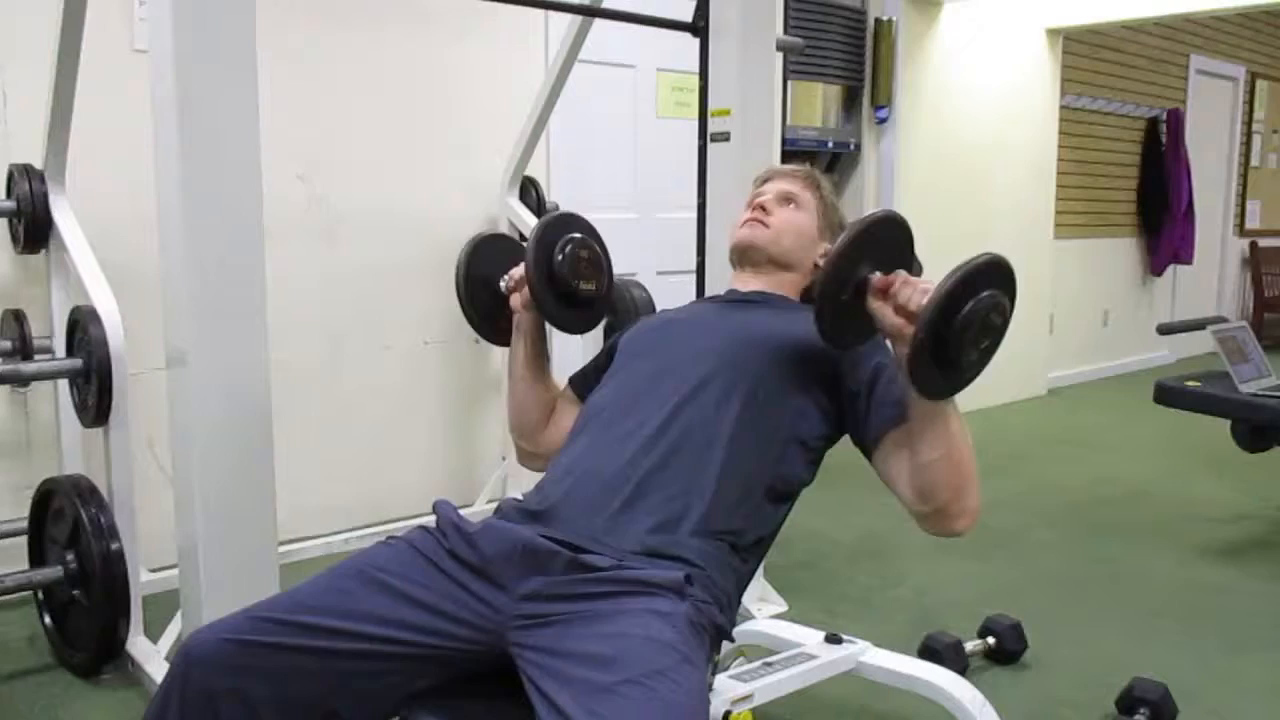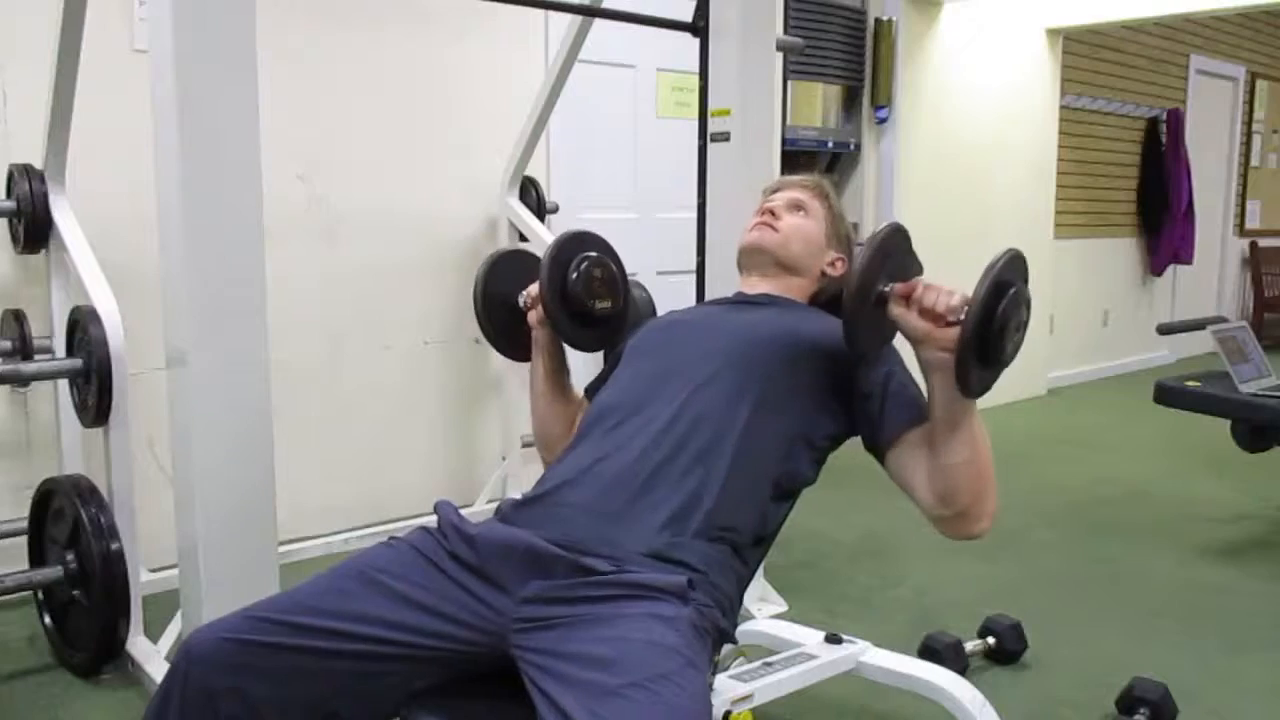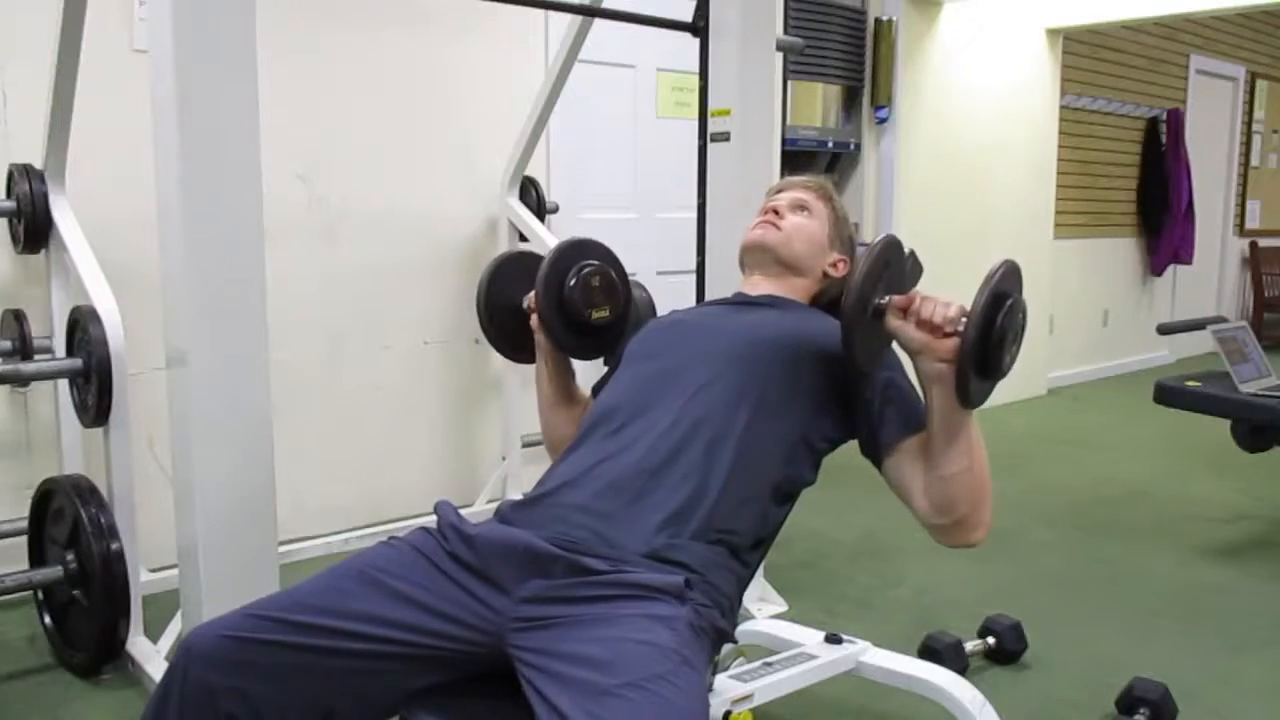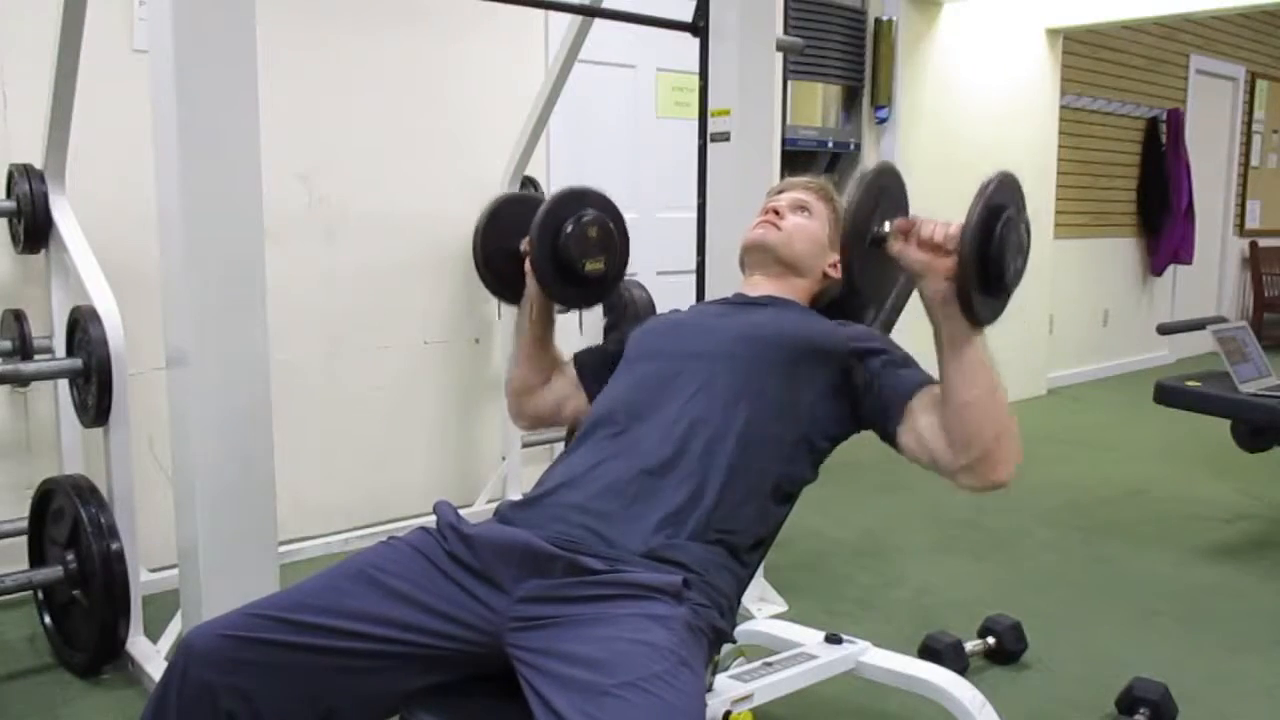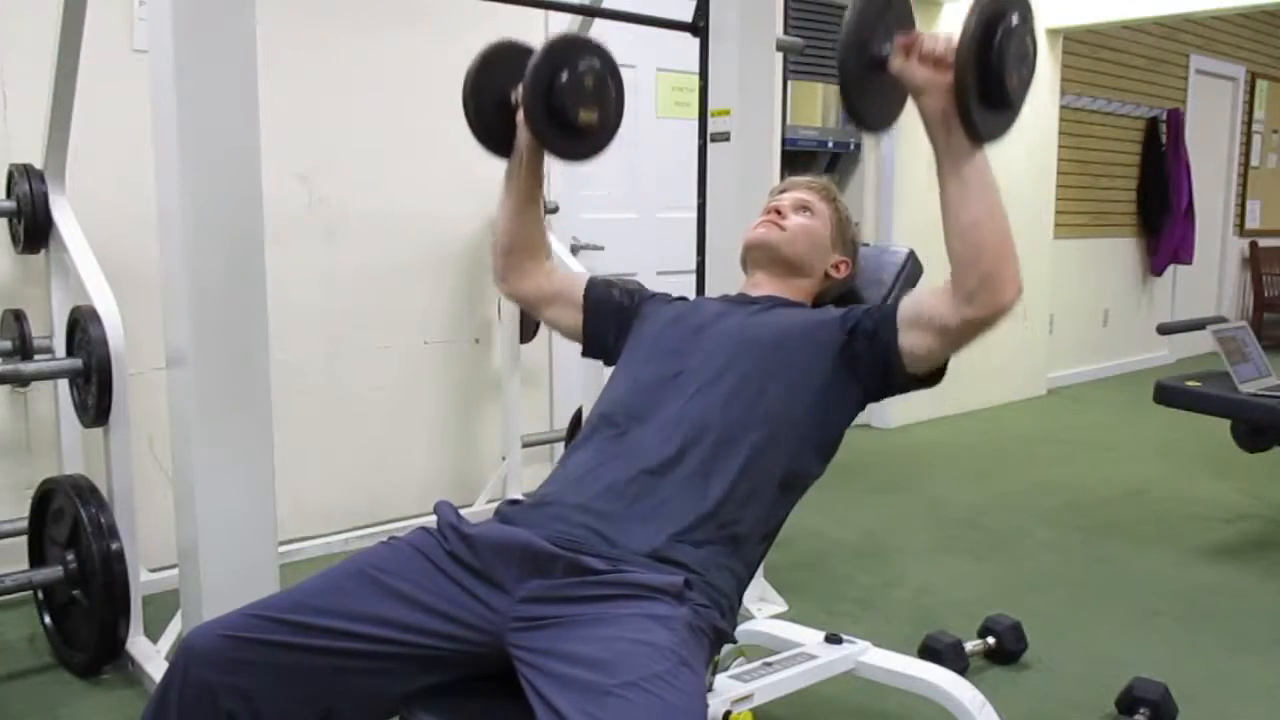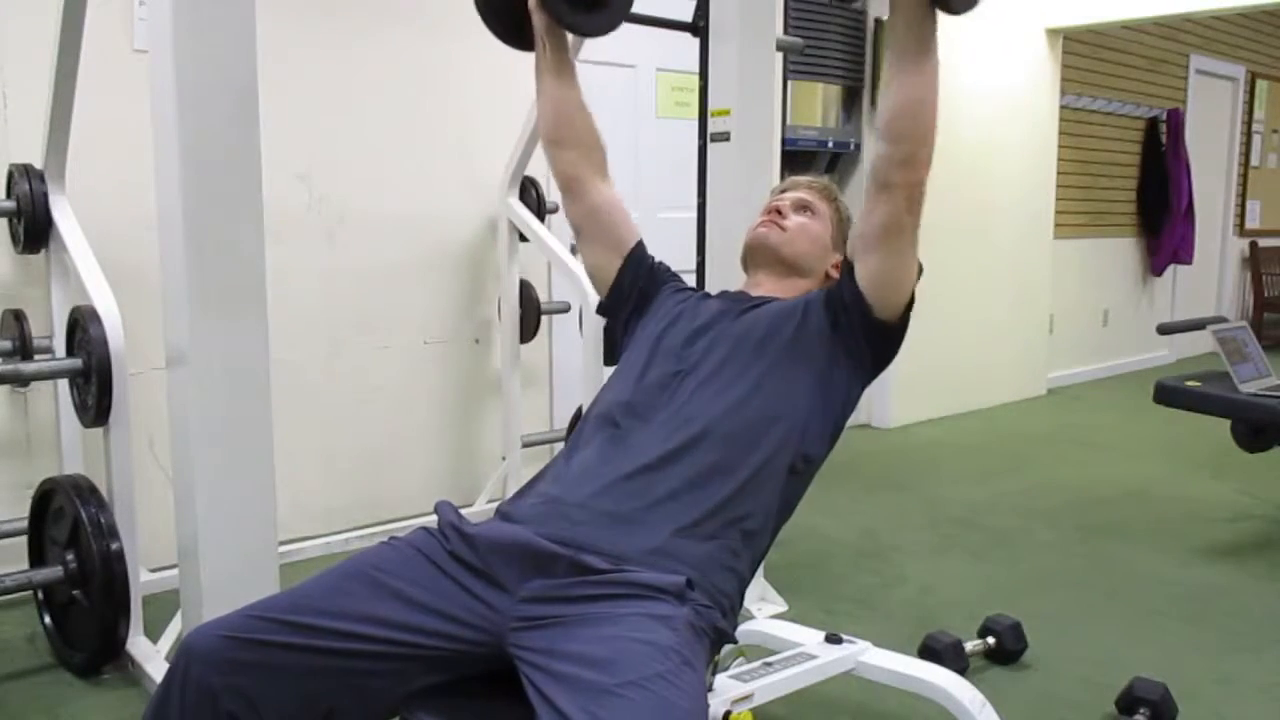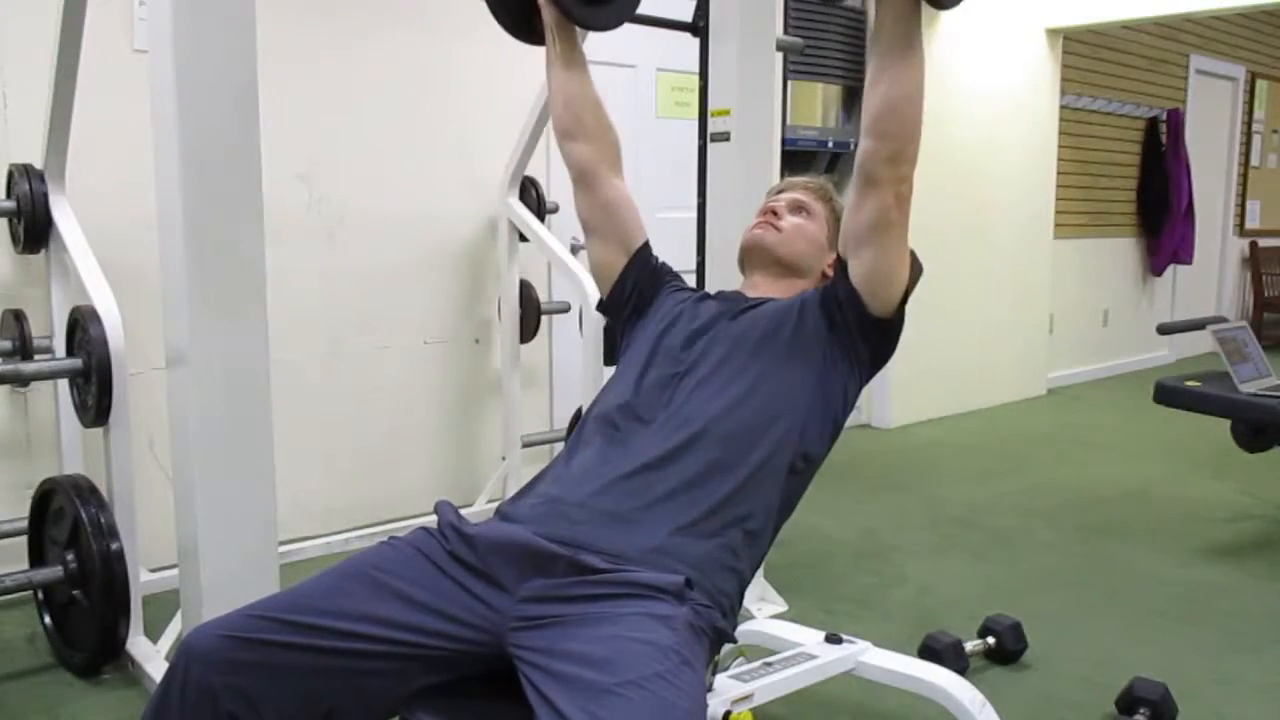
dt=0.3s
person 1, frame 1
left shoulder: (837, 346)
right shoulder: (651, 326)
left elbow: (946, 509)
right elbow: (536, 442)
right wrist: (528, 325)
left hip: (646, 593)
right hip: (497, 550)
person 1, frame 2
left shoulder: (841, 347)
right shoulder: (660, 327)
left elbow: (961, 511)
left wrist: (946, 365)
right wrist: (546, 342)
left hip: (649, 593)
right hip: (499, 550)
person 1, frame 3
left shoulder: (842, 349)
right shoulder: (664, 327)
left elbow: (959, 520)
left wrist: (945, 377)
right wrist: (552, 347)
left hip: (648, 595)
right hip: (495, 551)
person 1, frame 4
left shoulder: (839, 347)
right shoulder: (660, 327)
left elbow: (984, 464)
right elbow: (533, 404)
left wrist: (947, 303)
right wrist: (539, 295)
left hip: (644, 593)
right hip: (496, 551)
person 1, frame 5
left shoulder: (836, 342)
right shoulder: (656, 317)
left elbow: (983, 293)
right elbow: (520, 273)
left wrist: (943, 117)
right wrist: (529, 144)
left hip: (643, 596)
right hip: (496, 550)
person 1, frame 6
left shoulder: (833, 335)
right shoulder: (664, 304)
left elbow: (900, 178)
right elbow: (581, 174)
left hip: (642, 598)
right hip: (497, 549)
person 1, frame 7
left shoulder: (834, 334)
right shoulder: (662, 304)
left elbow: (885, 174)
right elbow: (591, 164)
left hip: (644, 597)
right hip: (498, 551)
